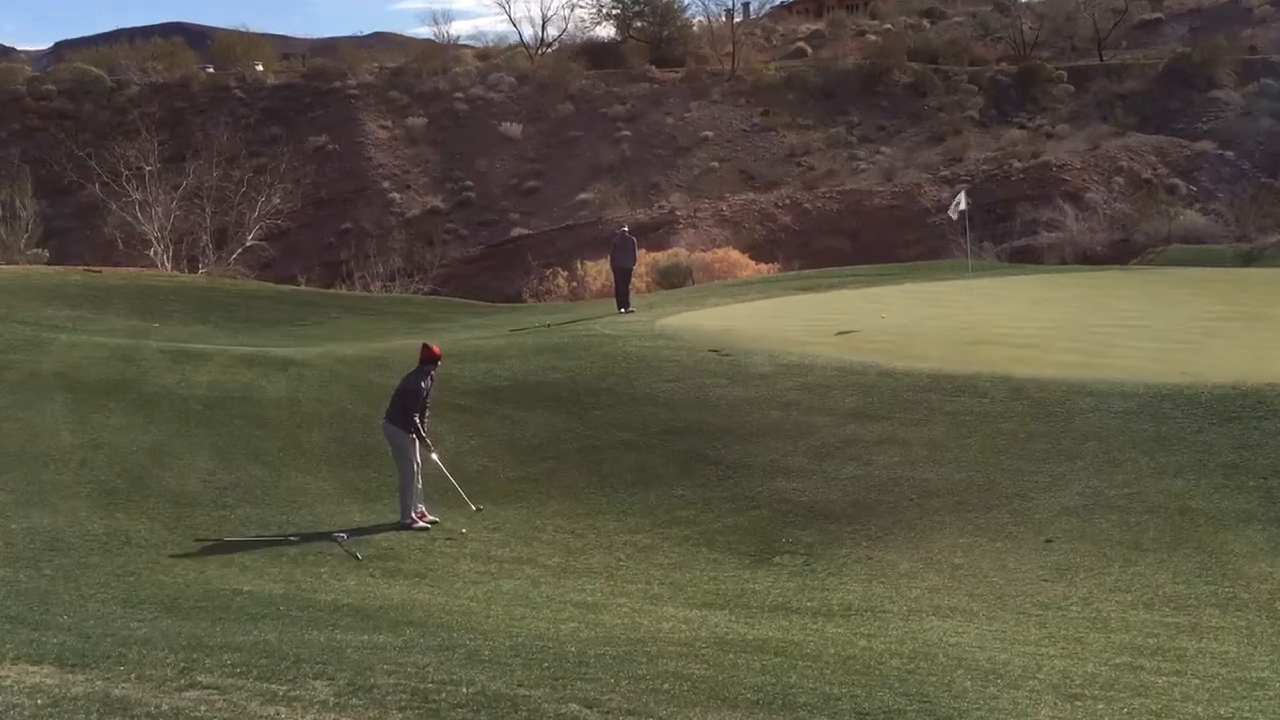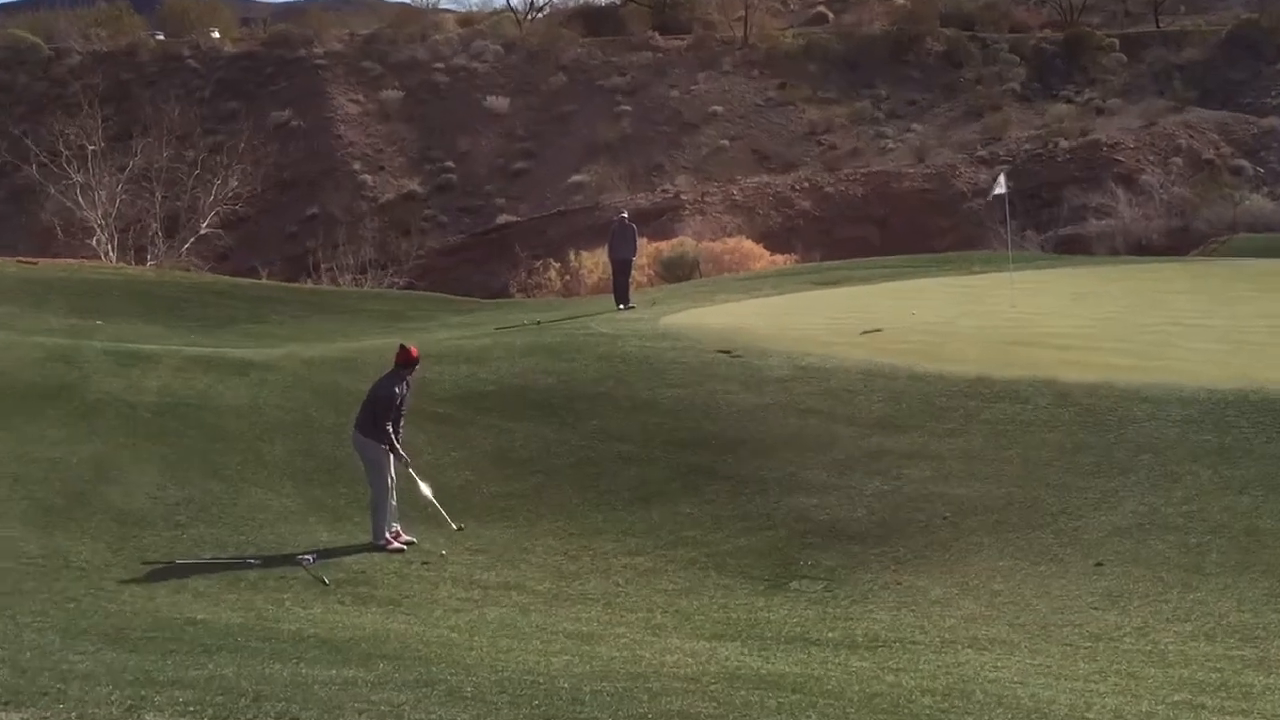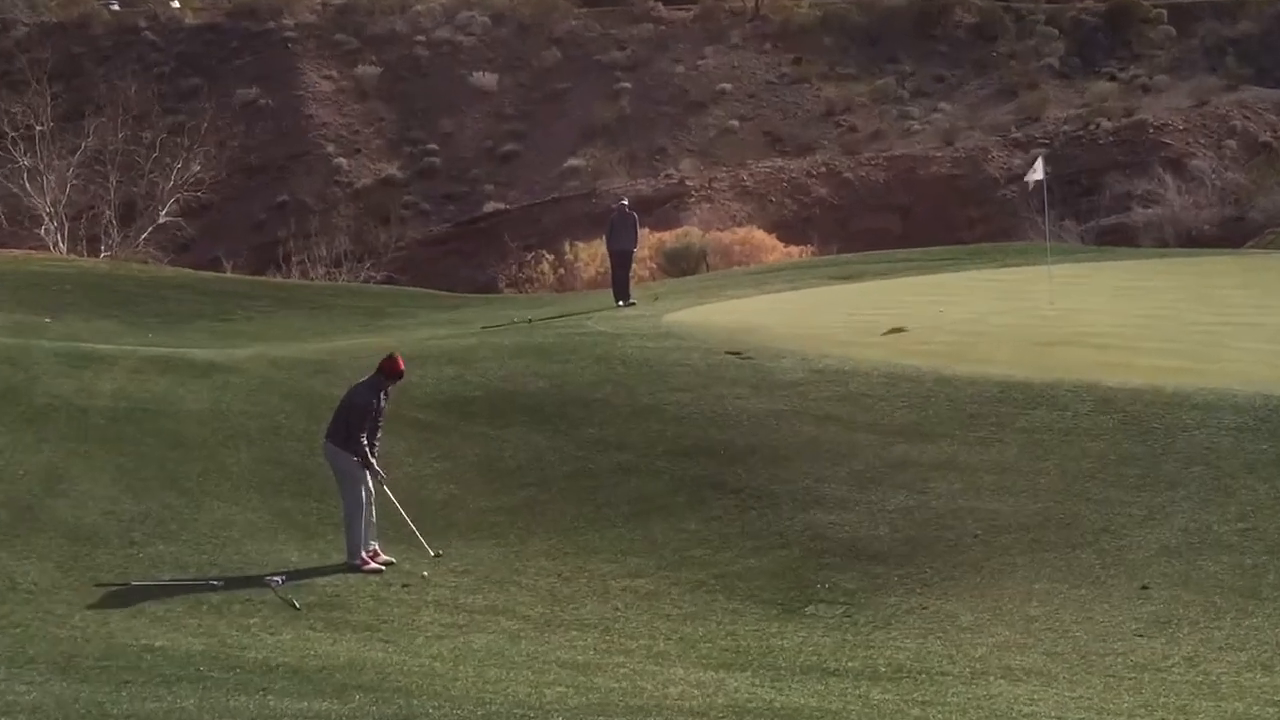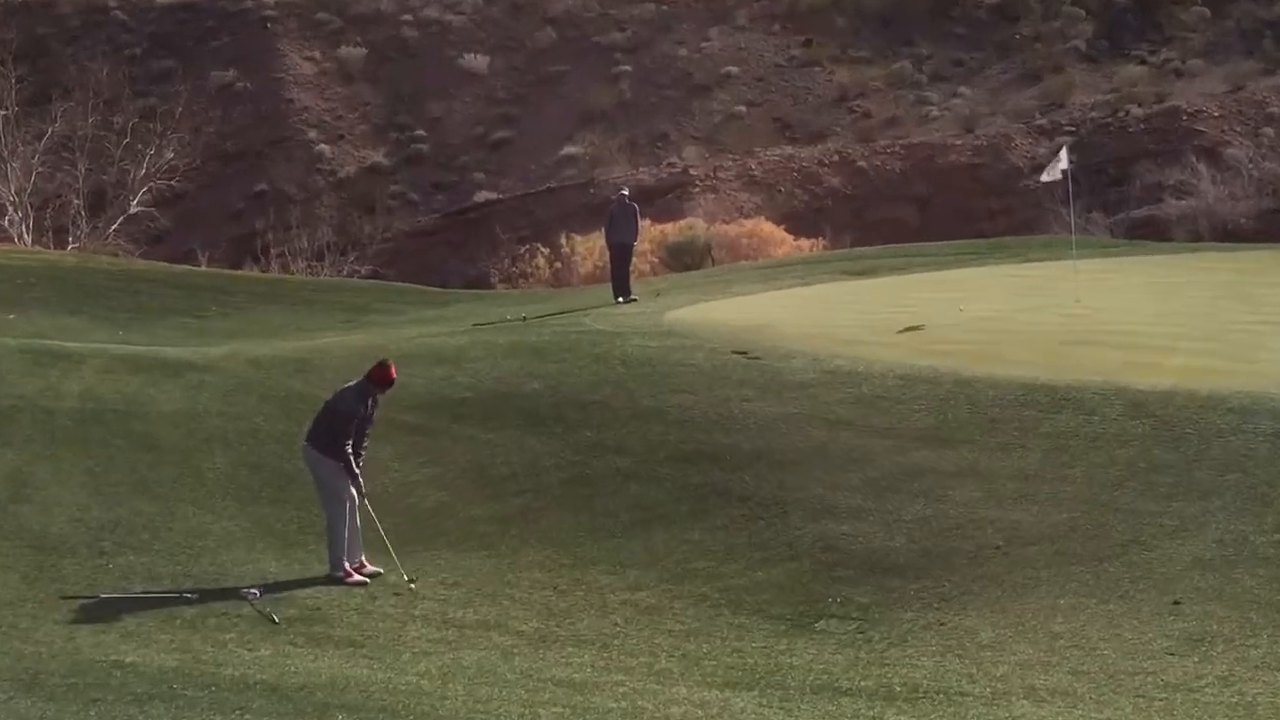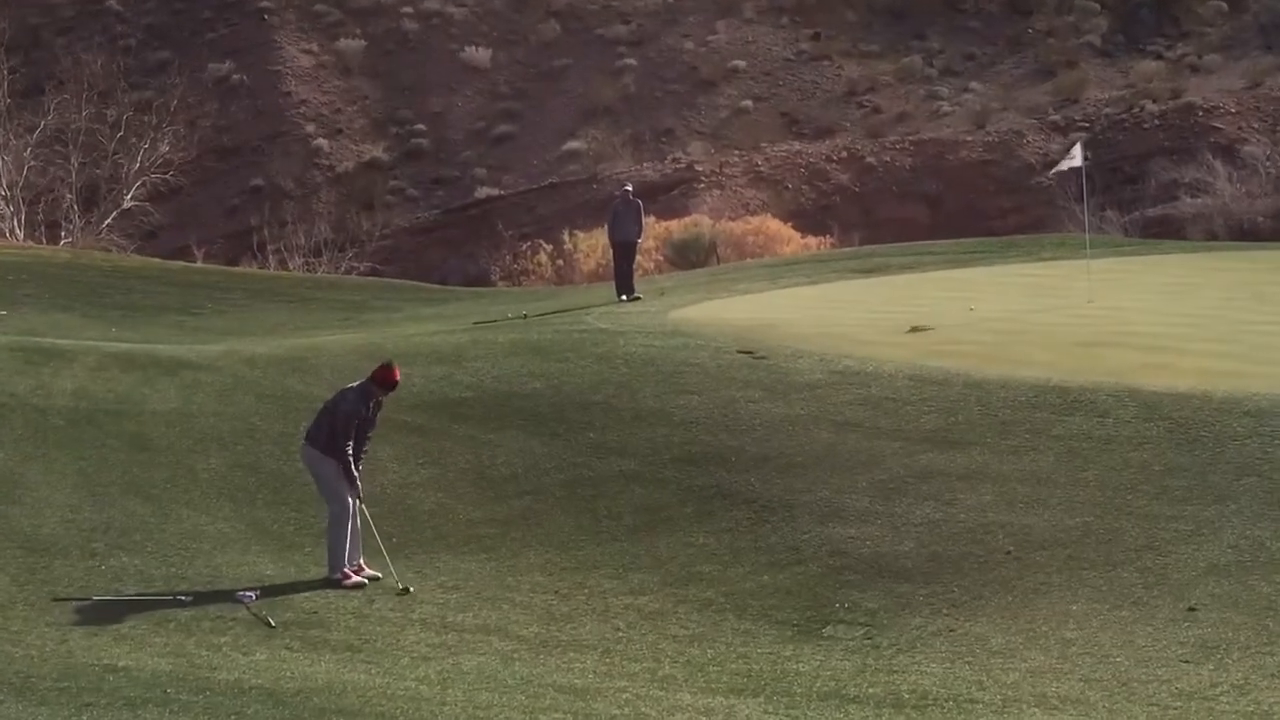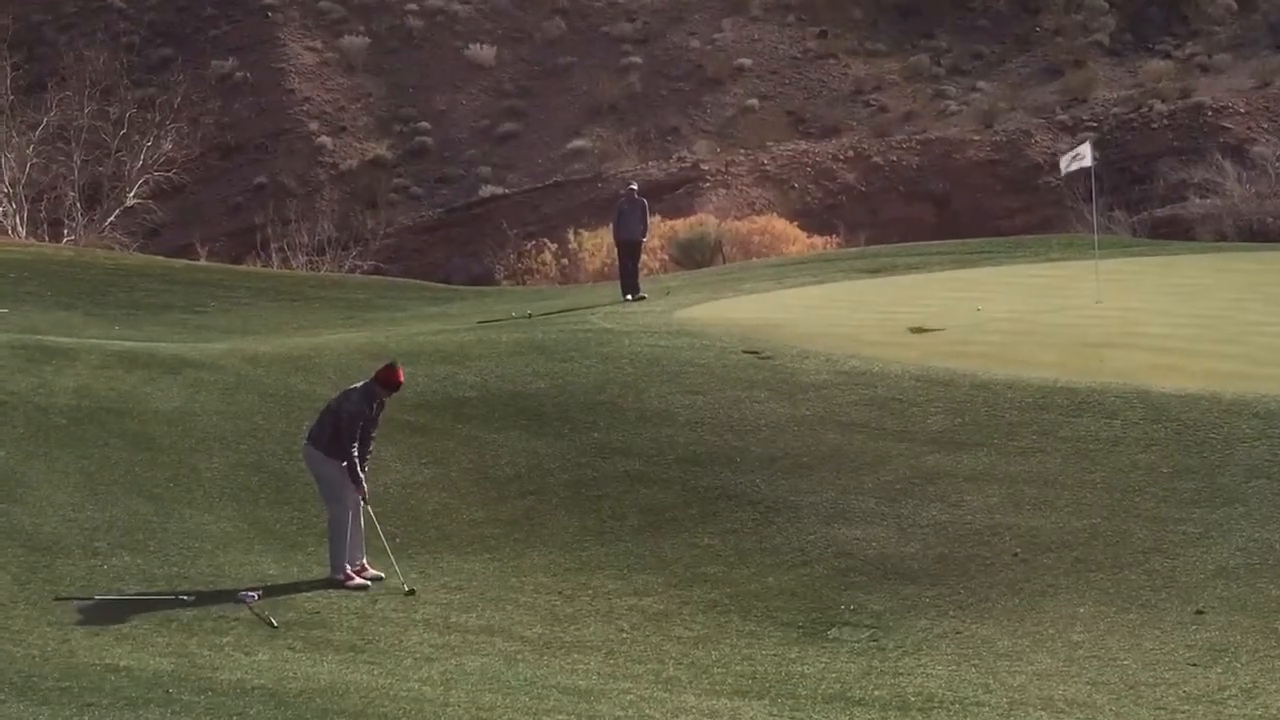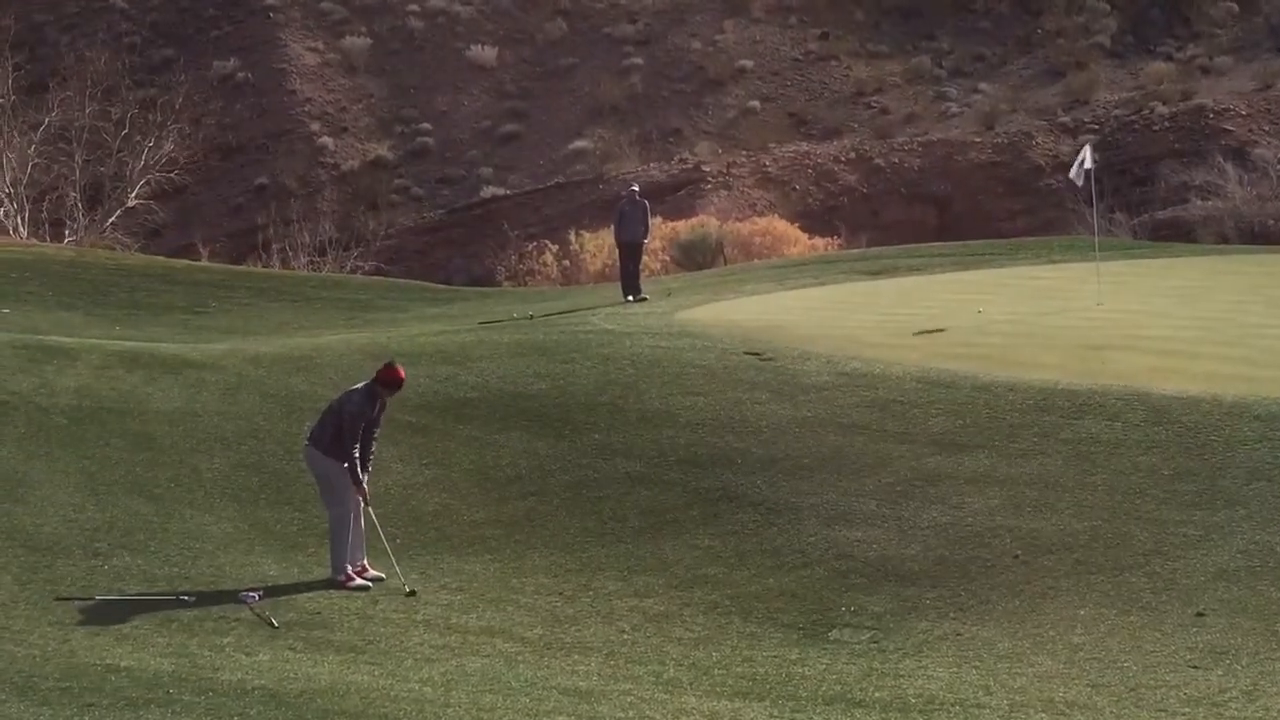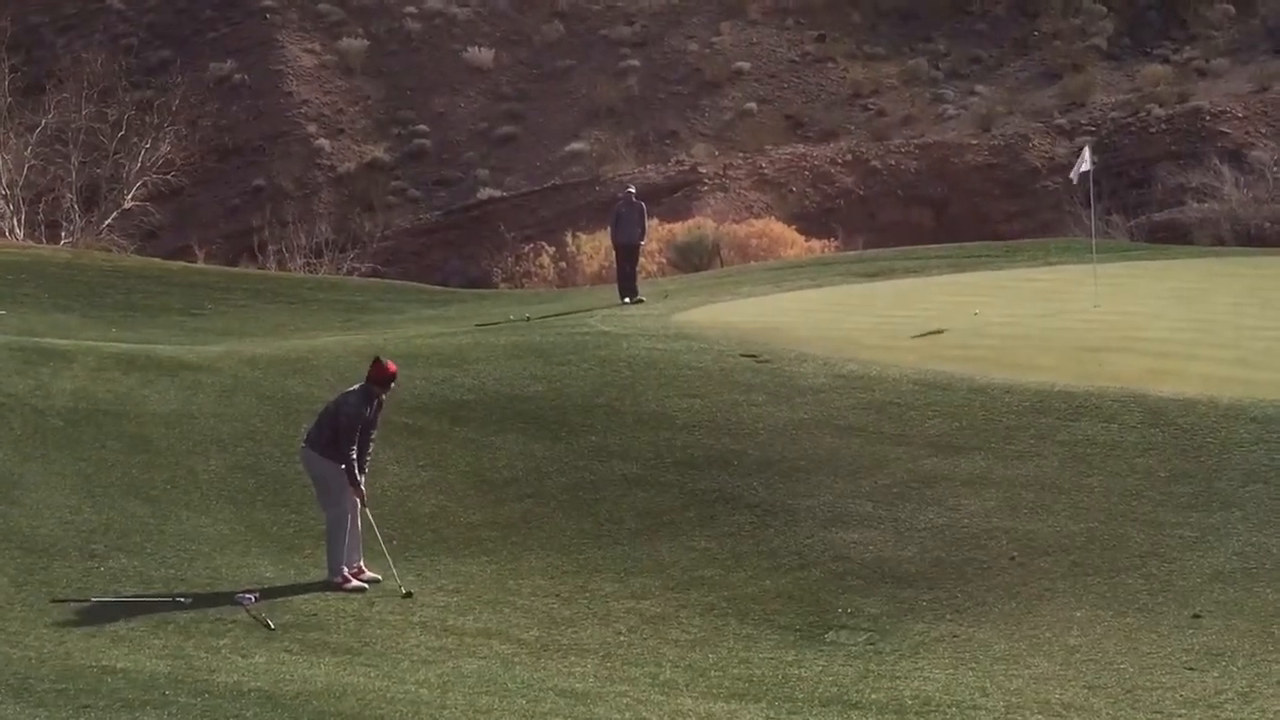
dt=0.3s
person 1, frame 1
left shoulder: (429, 377)
right shoulder: (416, 383)
left elbow: (424, 407)
right elbow: (412, 415)
left wrist: (423, 431)
right wrist: (422, 437)
left hip: (408, 427)
right hip: (397, 427)
left knee: (416, 467)
right knee: (408, 471)
left ankle: (418, 510)
right ankle: (407, 517)
person 1, frame 2
left shoulder: (404, 382)
right shoulder: (389, 388)
left elbow: (399, 415)
right elbow: (383, 424)
left wrist: (397, 443)
right wrist: (396, 449)
left hip: (381, 437)
right hip: (368, 438)
left knee: (390, 482)
right knee: (382, 486)
left ankle: (392, 529)
right ankle: (381, 537)
person 1, frame 3
left shoulder: (382, 391)
right shoulder: (363, 396)
left elbow: (376, 426)
right elbow: (358, 436)
left wrist: (372, 456)
right wrist: (371, 464)
left hip: (355, 448)
right hip: (340, 448)
left knee: (367, 495)
right knee: (356, 499)
left ankle: (369, 548)
right ankle: (356, 556)
person 1, frame 4
left shoulder: (371, 398)
right shoulder: (350, 401)
left elbow: (362, 435)
right elbow: (343, 444)
left wrist: (357, 467)
right wrist: (354, 475)
left hip: (336, 453)
right hip: (321, 452)
left knee: (351, 502)
right knee: (339, 508)
left ankle: (355, 560)
right ankle: (339, 568)
person 1, frame 5
left shoulder: (375, 400)
right shoulder: (351, 401)
left elbow: (364, 437)
right elbow: (344, 444)
left wrist: (356, 470)
right wrist: (352, 478)
left hip: (335, 453)
right hip: (319, 451)
left knee: (351, 505)
right knee: (341, 507)
left ankle: (353, 562)
right ankle: (338, 570)
person 1, frame 6
left shoulder: (377, 400)
right shoulder: (355, 402)
left elbow: (367, 438)
right elbow: (349, 445)
left wrist: (361, 472)
right wrist: (358, 480)
left hip: (338, 453)
right hip: (321, 452)
left knee: (354, 505)
right knee: (342, 509)
left ankle: (356, 563)
right ankle: (340, 571)
person 1, frame 7
left shoulder: (379, 400)
right shoulder: (357, 403)
left elbow: (370, 438)
right elbow: (351, 445)
left wrist: (364, 473)
right wrist: (358, 480)
left hip: (339, 453)
right hip: (322, 452)
left knee: (355, 506)
right knee: (342, 509)
left ankle: (357, 563)
right ankle: (341, 572)
person 1, frame 8
left shoulder: (376, 400)
right shoulder: (354, 404)
left elbow: (367, 439)
right elbow: (348, 446)
left wrist: (361, 474)
right wrist: (355, 482)
left hip: (335, 455)
right hip: (319, 455)
left knee: (351, 507)
right knee: (339, 511)
left ankle: (354, 565)
right ankle: (337, 574)
